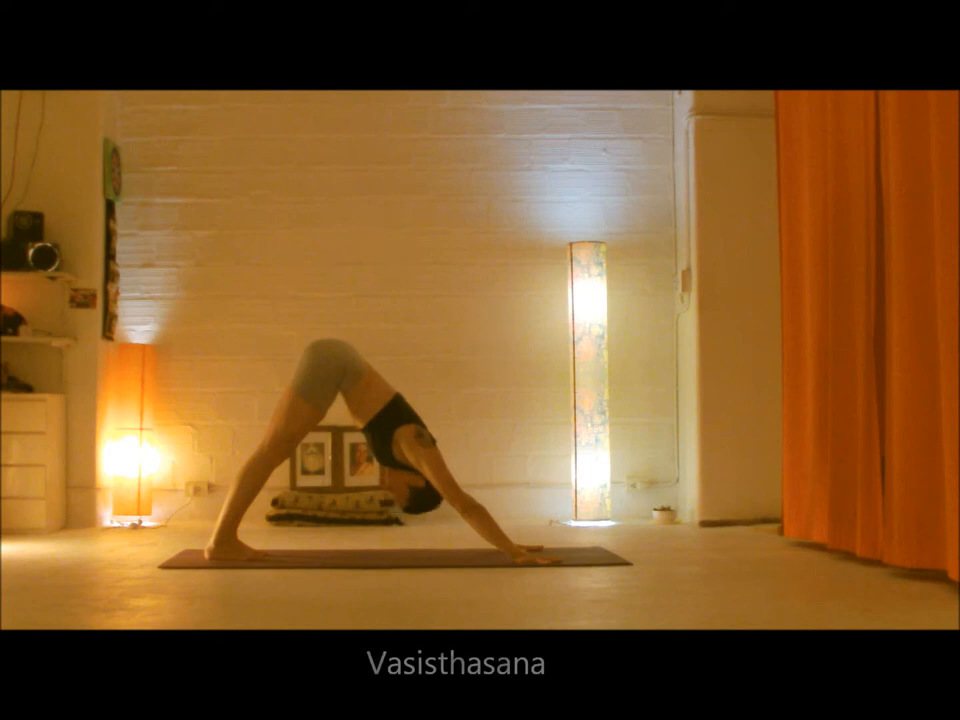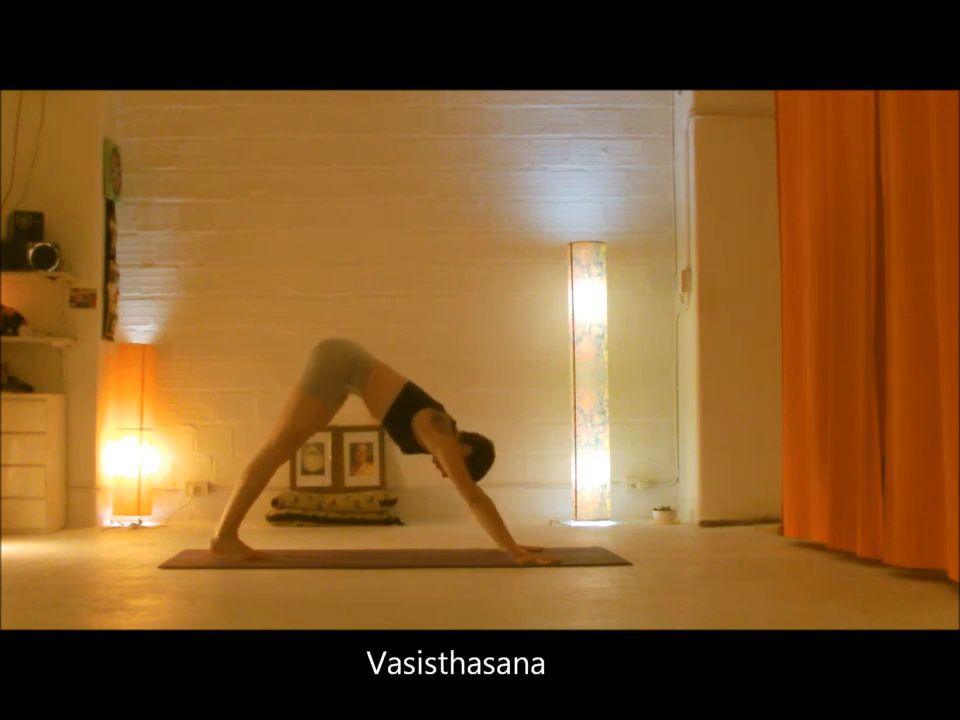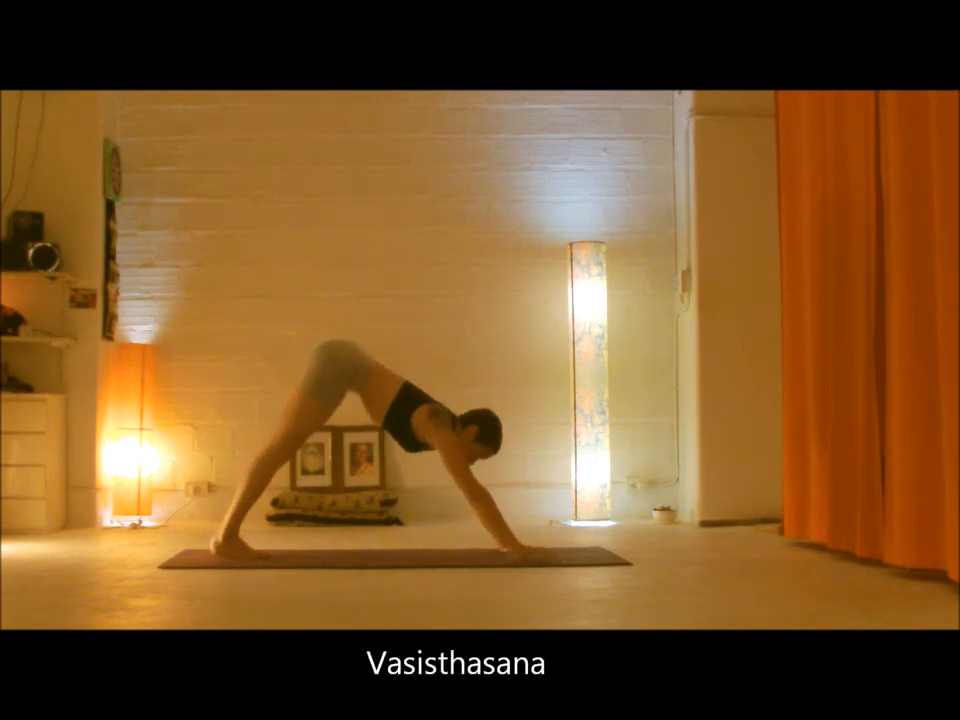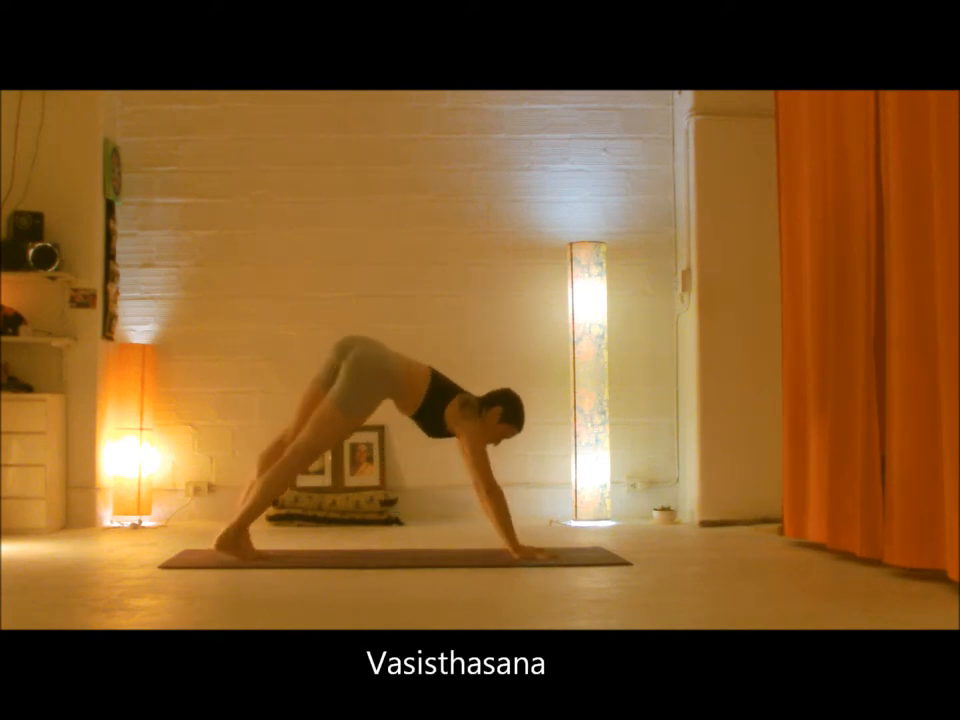
dt=0.7s
person 1, frame 1
left shoulder: (416, 449)
right shoulder: (417, 448)
left elbow: (465, 504)
right elbow: (464, 504)
left wrist: (509, 545)
right wrist: (514, 552)
left hip: (333, 363)
right hip: (330, 361)
left knee: (276, 448)
right knee: (274, 448)
left ankle: (226, 538)
right ankle: (220, 540)
person 1, frame 2
left shoulder: (441, 433)
right shoulder: (438, 433)
left elbow: (475, 497)
right elbow: (474, 496)
left wrist: (509, 543)
right wrist: (515, 550)
left hip: (343, 367)
right hip: (339, 361)
left knee: (283, 444)
right knee: (281, 445)
left ankle: (227, 534)
right ankle: (225, 533)
person 1, frame 3
left shoulder: (447, 431)
right shoulder: (442, 430)
left elbow: (473, 493)
right elbow: (474, 492)
left wrist: (504, 540)
right wrist: (515, 546)
left hip: (340, 364)
right hip: (339, 364)
left knee: (281, 445)
right knee: (280, 448)
left ankle: (229, 535)
right ankle: (226, 536)
person 1, frame 4
left shoulder: (462, 410)
right shoulder: (471, 420)
left elbow: (480, 484)
right elbow: (489, 488)
left wrist: (506, 536)
right wrist: (515, 547)
left hip: (354, 350)
right hip: (370, 370)
left knee: (291, 439)
right knee: (299, 454)
left ankle: (238, 527)
right ankle: (231, 534)
